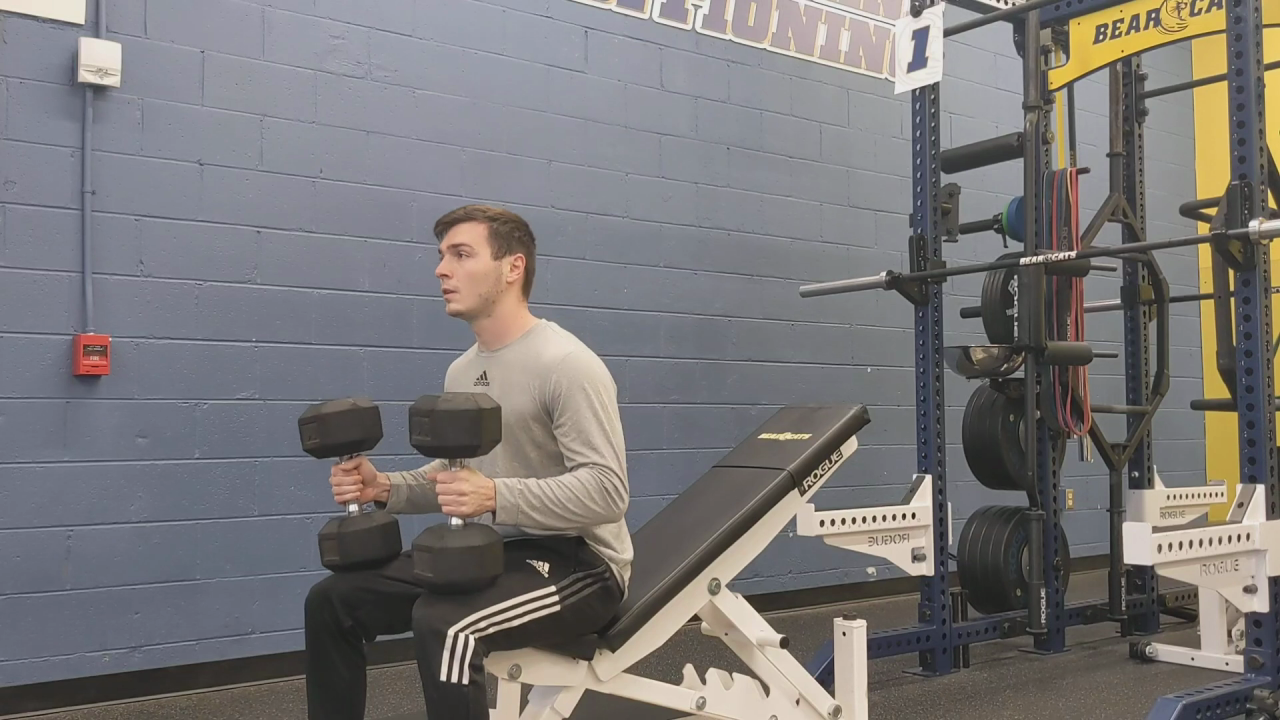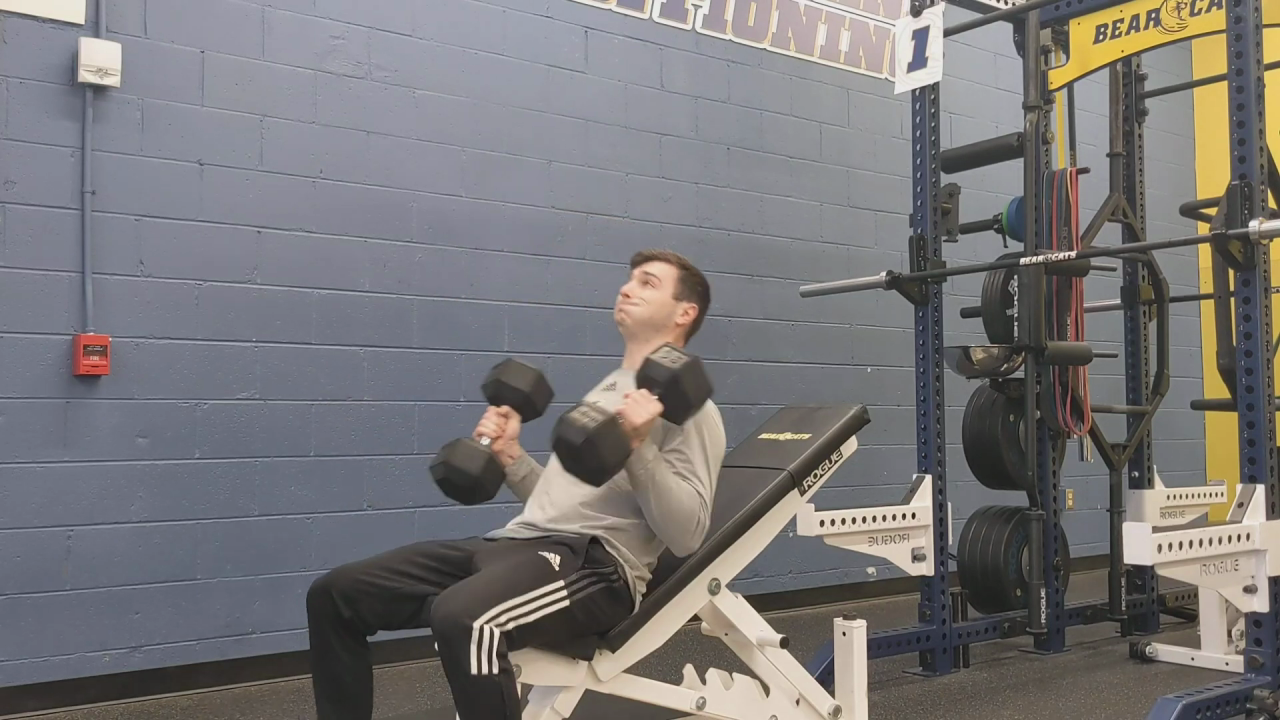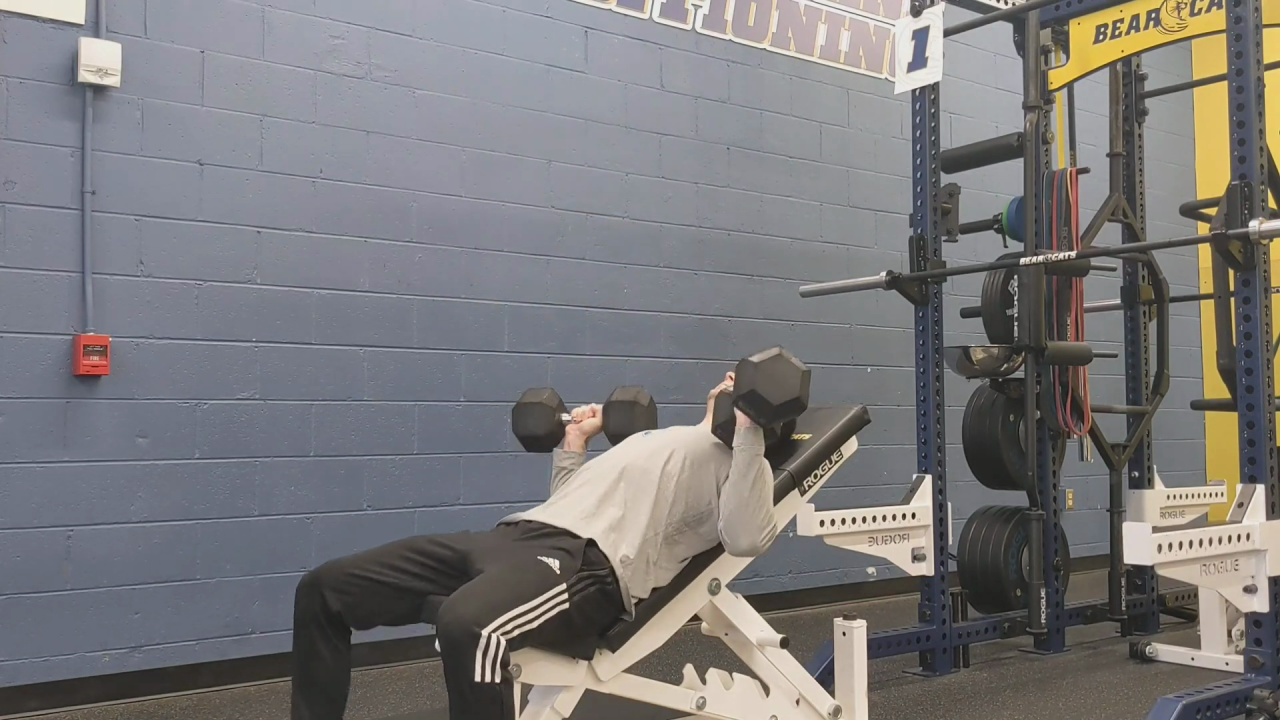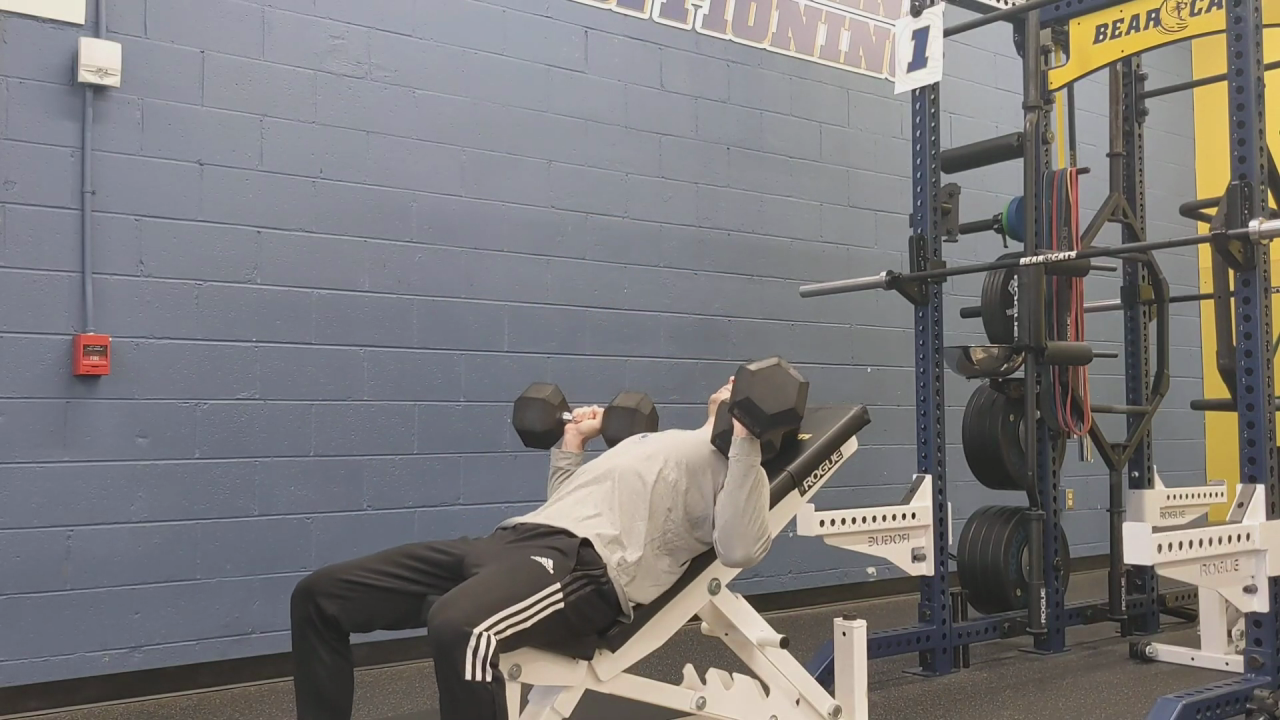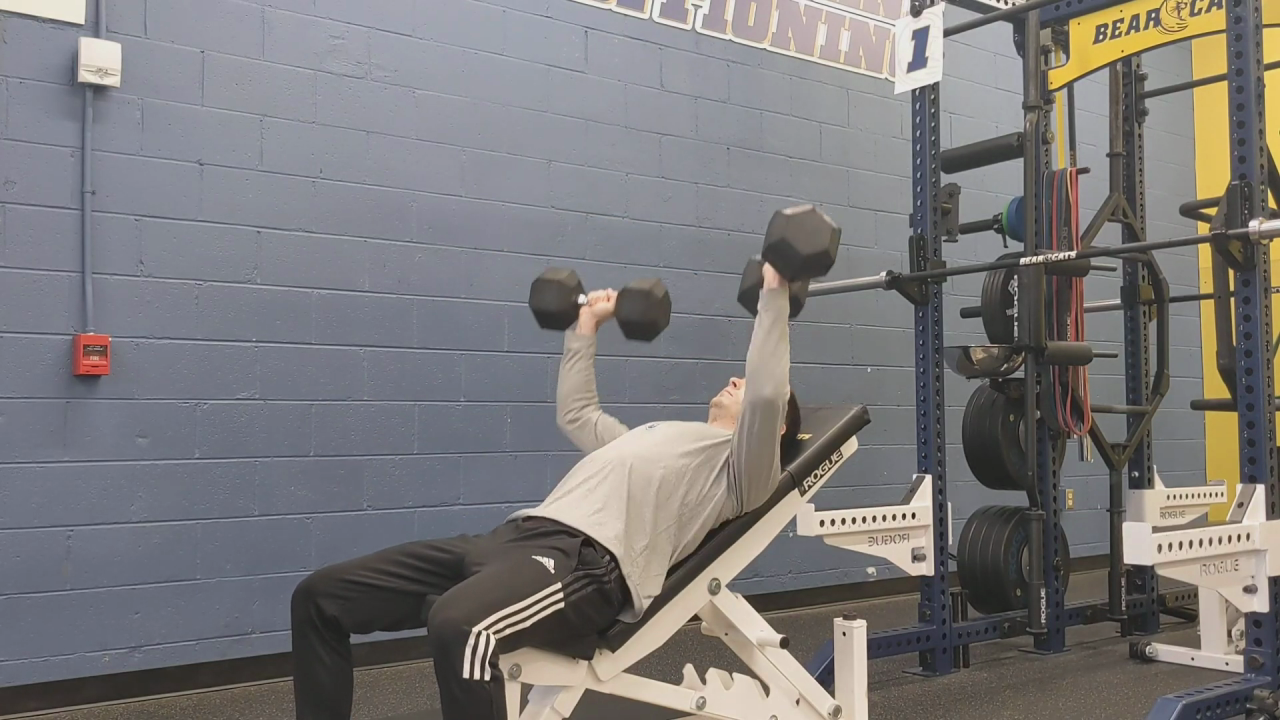
dt=1s
person 1, frame 1
left shoulder: (565, 365)
right shoulder: (463, 372)
left elbow: (606, 493)
right elbow: (457, 476)
left wrist: (497, 496)
right wrist: (384, 487)
left hip: (576, 560)
left knee: (444, 624)
right knee: (333, 600)
person 1, frame 2
left shoulder: (689, 410)
right shoulder: (604, 392)
left elbow: (684, 534)
left wrist: (640, 444)
right wrist: (509, 453)
left hip: (591, 563)
right hip: (514, 541)
left knee: (462, 619)
right knee: (336, 593)
person 1, frame 3
left shoulder: (736, 459)
right shoulder: (660, 439)
left elbow: (746, 538)
left wrist: (748, 429)
right wrist: (575, 440)
left hip: (585, 561)
right hip: (517, 534)
left knee: (468, 628)
right knee: (327, 586)
person 1, frame 4
left shoulder: (735, 462)
right shoulder: (658, 440)
left elbow: (740, 548)
left wrist: (744, 437)
right wrist: (573, 439)
left hip: (583, 562)
right hip: (513, 539)
left knee: (460, 629)
right knee: (319, 595)
person 1, frame 5
left shoulder: (740, 468)
right shoulder: (661, 435)
left elbow: (767, 395)
right elbow: (577, 414)
left wrist: (774, 295)
right wrist: (587, 325)
left hip: (586, 562)
right hip: (515, 536)
left knee: (460, 628)
right knee: (319, 596)
